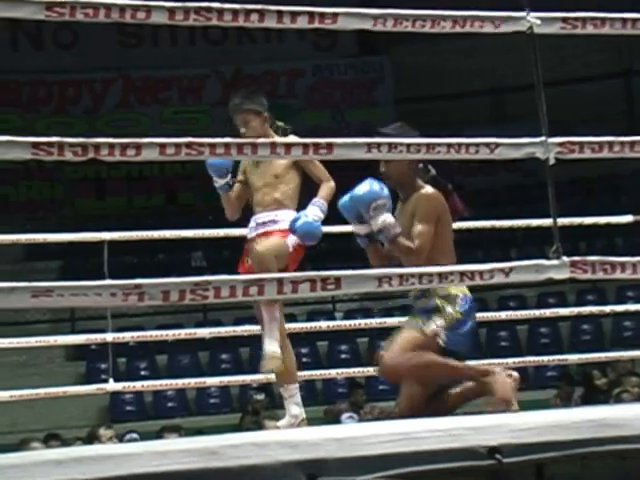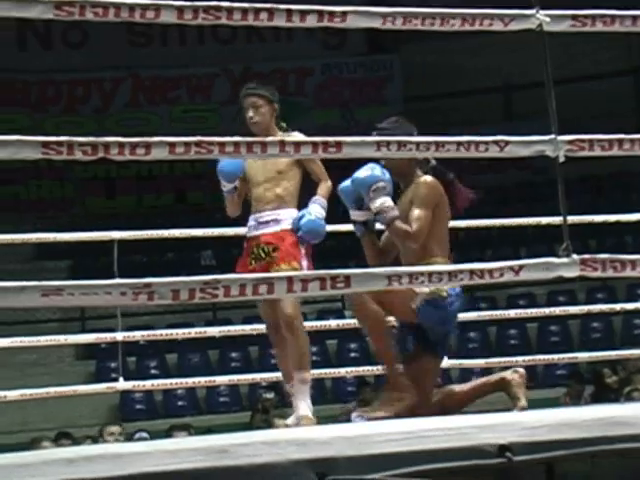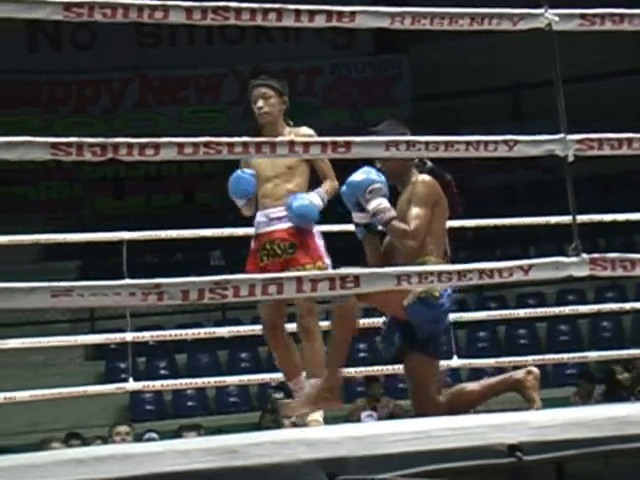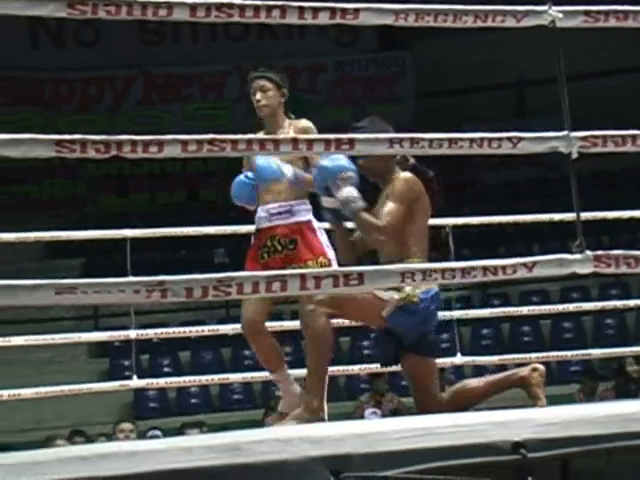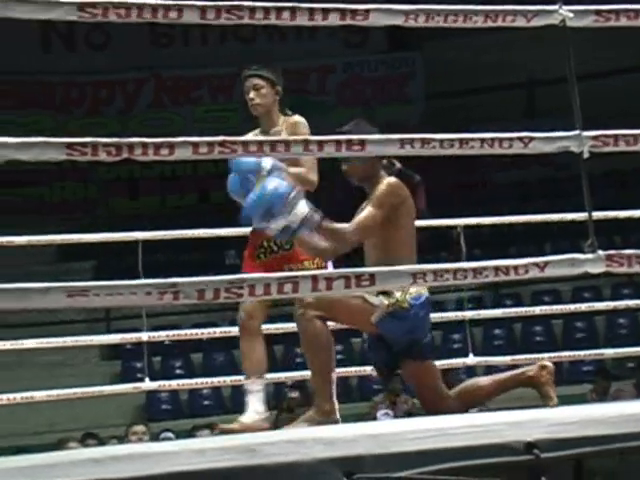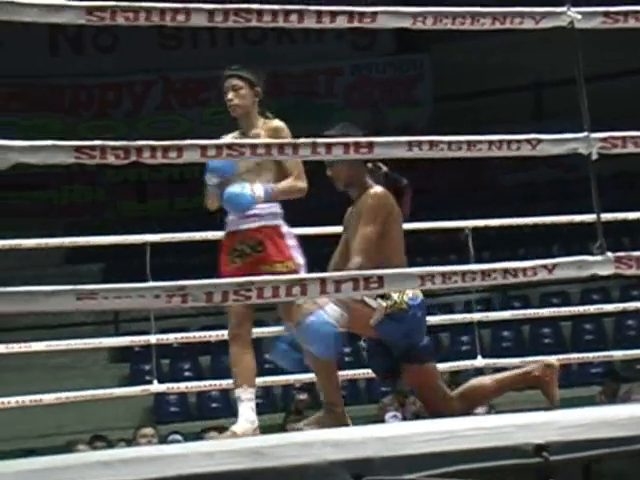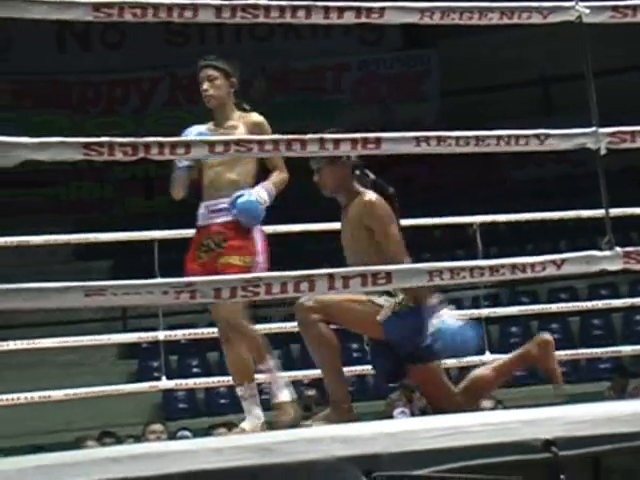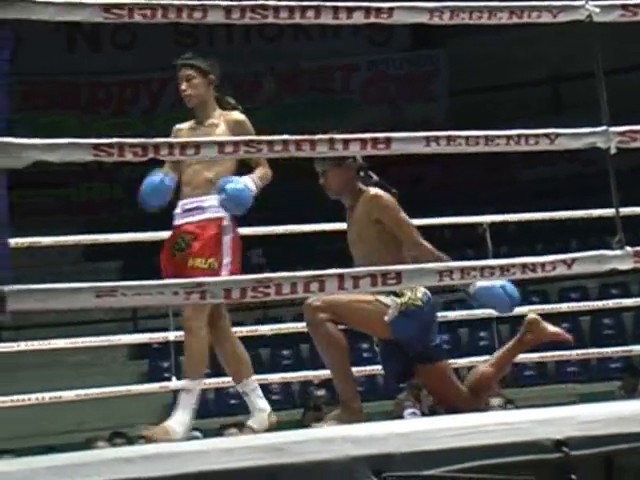
dt=0.2s
person 1, frame 1
right shoulder: (247, 162)
left elbow: (328, 182)
right elbow: (232, 213)
left wrist: (316, 210)
right wrist: (221, 181)
left hip: (287, 232)
right hip: (256, 242)
left knee: (263, 252)
right knee: (276, 325)
left ankle: (270, 343)
right ankle: (294, 411)
person 1, frame 2
left shoulder: (295, 142)
right shoulder: (245, 157)
left elbow: (325, 181)
right elbow: (233, 210)
left wrist: (317, 207)
right wrist: (228, 185)
left hip: (288, 232)
right hip: (255, 240)
left knee: (289, 313)
right knee: (274, 328)
left ankle: (304, 404)
right ankle: (298, 409)
person 1, frame 3
left shoulder: (304, 136)
right shoulder: (250, 152)
left elbow: (332, 180)
left wrist: (316, 198)
right wrist: (240, 196)
left hip: (299, 234)
right hip: (263, 240)
left knee: (308, 322)
right knee: (272, 328)
left ankle: (316, 408)
right ankle: (302, 399)
person 1, frame 4
left shoulder: (302, 128)
left wrist: (287, 172)
right wrist: (243, 195)
left hip: (299, 229)
right hip: (265, 235)
left knee: (313, 323)
right knee: (251, 322)
left ankle: (316, 406)
right ankle: (290, 394)
person 1, frame 5
left shoulder: (295, 124)
right shoulder: (249, 141)
left elbow: (311, 178)
left wrist: (268, 166)
right wrist: (240, 188)
right hip: (261, 235)
left knee: (311, 322)
right knee: (248, 318)
left ankle: (327, 407)
right ankle: (255, 410)
person 1, frame 6
left shoulder: (275, 129)
right shoulder: (227, 143)
left elbow: (300, 184)
right elbow: (212, 203)
left wrist: (258, 193)
right wrist: (214, 180)
left hip: (271, 233)
right hip: (236, 239)
left knee: (296, 322)
right knee: (237, 327)
right ankle: (246, 419)
person 1, frame 7
left shoulder: (254, 123)
right shoulder: (199, 133)
left elbow: (282, 173)
right elbow: (177, 193)
left wrist: (262, 193)
right wrist: (184, 161)
left hip: (241, 228)
right hip: (206, 233)
left knee: (232, 317)
right knee: (226, 328)
left ankle: (281, 387)
right ankle: (252, 415)
person 1, frame 8
left shoulder: (234, 121)
right shoulder: (180, 132)
left elbow: (265, 168)
right elbow: (161, 190)
left wrist: (249, 184)
right wrist: (158, 186)
left hip: (215, 226)
right hip: (182, 230)
left knee: (194, 319)
right knee: (215, 325)
left ankle: (181, 421)
right ankle: (259, 409)
person 2, frame 1
left shoulder: (427, 198)
right shoulder: (405, 206)
left elbow: (416, 255)
right elbow: (385, 268)
left wrist: (384, 224)
right wrist: (366, 232)
left hip: (448, 304)
right hip: (426, 307)
left knee: (390, 364)
right knee: (410, 411)
left ankle: (487, 376)
right ankle: (485, 385)
person 2, frame 2
left shoulder: (427, 186)
right shoulder: (405, 197)
left elbow: (414, 239)
right elbow: (379, 261)
left wrist: (383, 207)
right wrist: (363, 220)
left hip: (437, 293)
right hip: (419, 300)
left knee: (358, 290)
right knee: (425, 402)
left ankle: (398, 384)
person 2, frame 3
left shoulder: (425, 185)
right shoulder: (405, 197)
left elbow: (412, 240)
right elbow: (381, 264)
left wrist: (382, 211)
right wrist: (366, 225)
left hip: (427, 294)
right hip: (414, 300)
right knee: (431, 408)
left ankle: (329, 386)
right ankle: (515, 380)
person 2, frame 4
left shoulder: (405, 183)
right shoulder: (386, 197)
left elbow: (382, 233)
right elbow: (348, 256)
left wrist: (350, 202)
right wrist: (333, 209)
left hip: (411, 295)
right hip: (406, 301)
left knee: (318, 299)
right knee: (434, 406)
right ankle: (521, 376)
person 2, frame 5
left shoulder: (390, 188)
right shoulder: (373, 198)
left elbow: (347, 238)
right elbow: (328, 250)
left wrist: (304, 217)
right wrist: (292, 228)
left hip: (400, 302)
right hip: (396, 306)
left knee: (309, 304)
right knee: (444, 405)
right ankle: (529, 375)
person 2, frame 6
left shoulder: (376, 198)
right shoulder: (354, 210)
left elbow: (359, 263)
right elbow: (337, 269)
left wrist: (331, 309)
right wrist: (325, 304)
left hip: (395, 306)
right hip: (387, 310)
left knee: (307, 313)
right knee: (447, 406)
left ankle: (333, 412)
right ankle: (535, 374)
person 2, frame 7
left shoulder: (368, 205)
right shoulder: (349, 211)
left elbow: (401, 263)
left wrist: (436, 308)
left hip: (398, 308)
right hip: (386, 310)
left knee: (308, 309)
right knee: (455, 402)
left ankle: (339, 408)
right ankle: (531, 352)
person 2, frame 8
left shoulder: (375, 200)
right shoulder: (353, 211)
left elbow: (418, 247)
left hip: (405, 306)
right hip: (396, 313)
left knee: (316, 309)
right knee: (466, 402)
left ankle: (350, 408)
right ankle: (526, 336)
